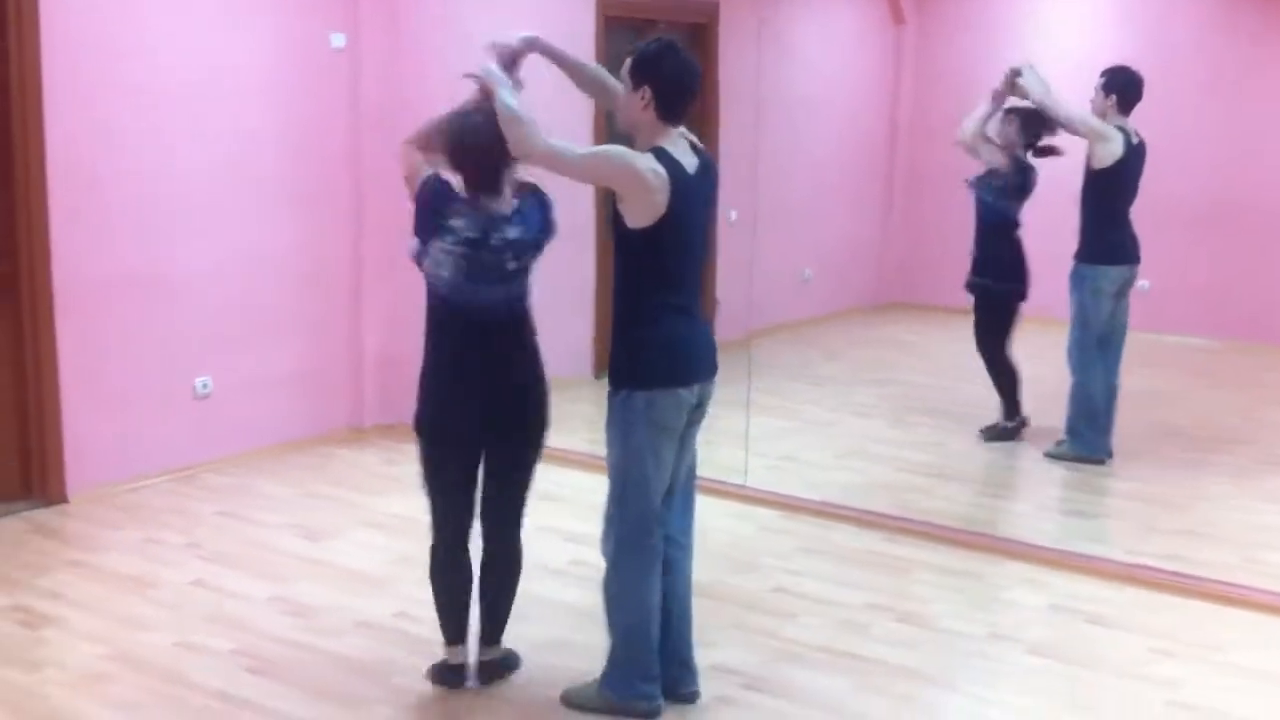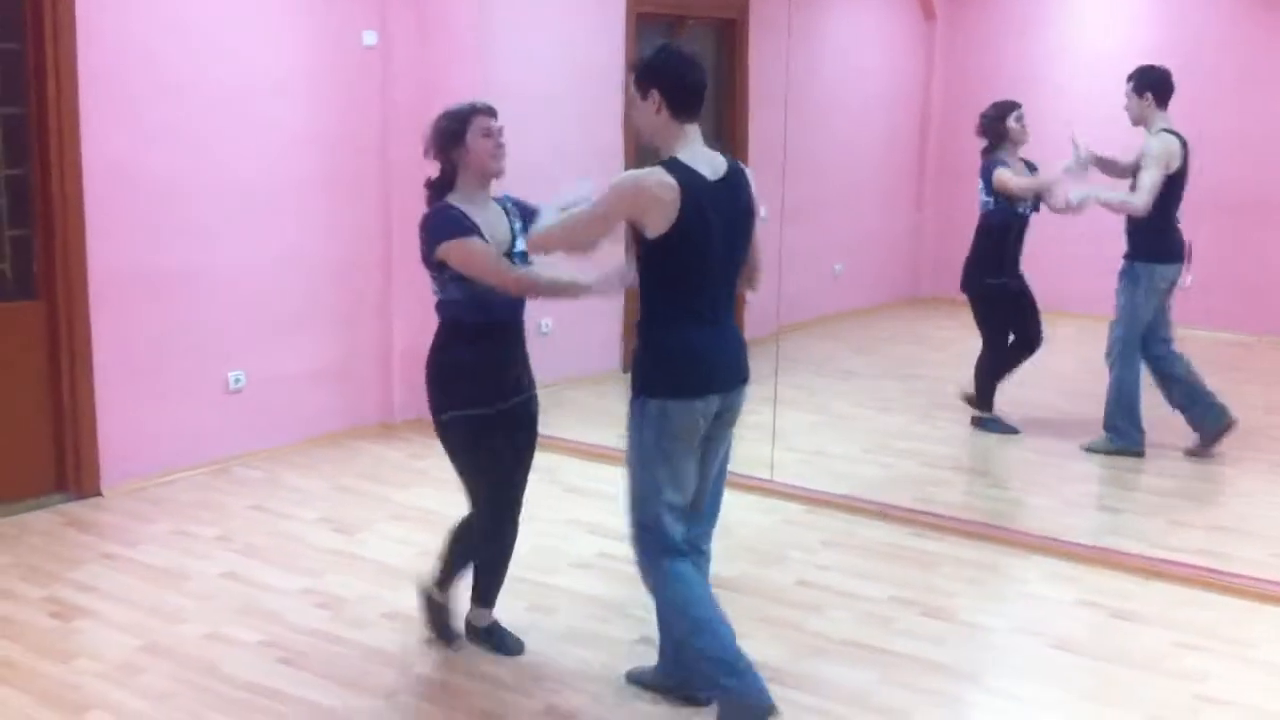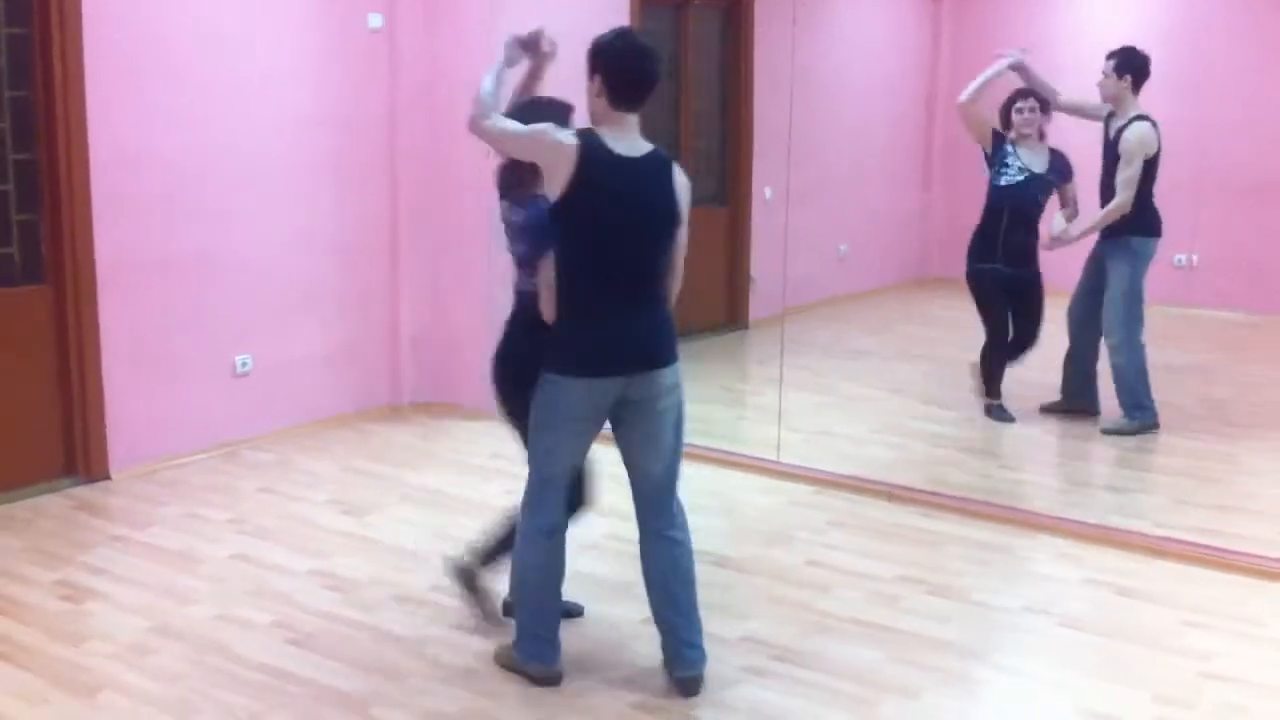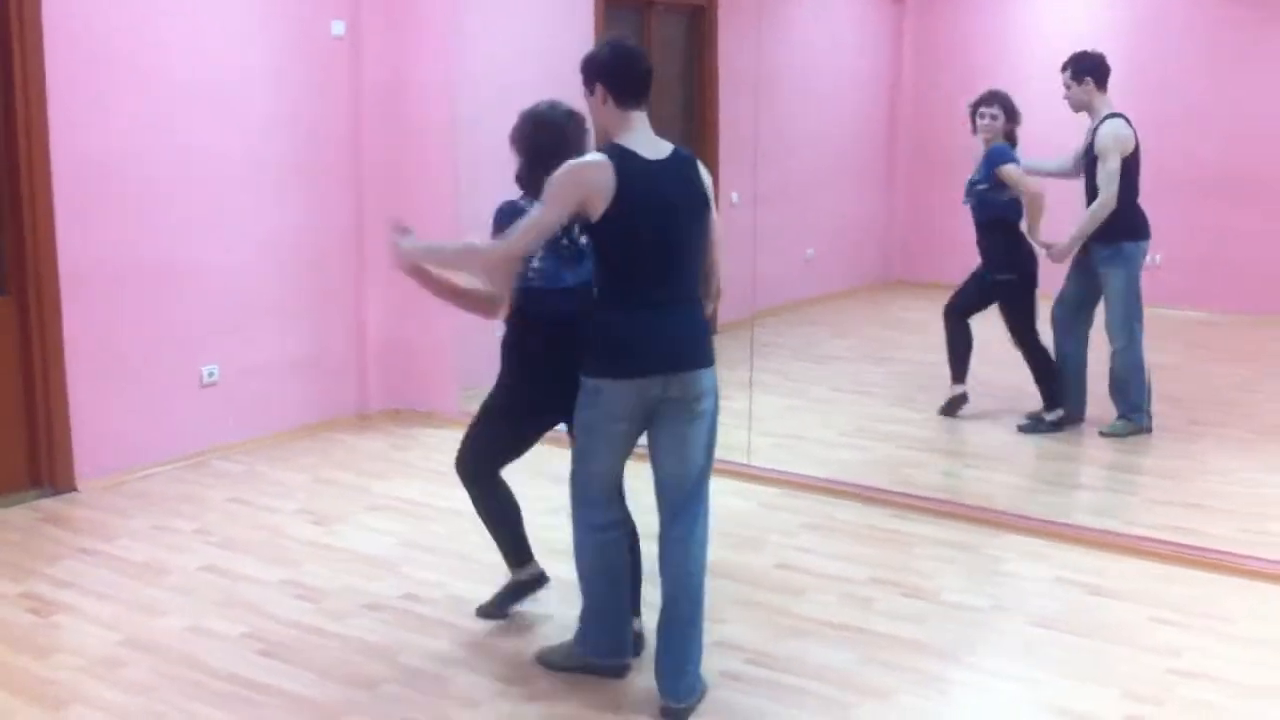
dt=0.7s
person 1, frame 1
left shoulder: (634, 170)
right shoulder: (695, 157)
left elbow: (526, 143)
right elbow: (629, 100)
left wrist: (499, 82)
right wrist: (547, 51)
left hip: (650, 374)
right hip: (693, 365)
left knee: (633, 534)
right knee: (669, 527)
person 1, frame 2
left shoulder: (646, 187)
right shoulder: (739, 179)
left elbow: (544, 242)
left wrist: (582, 226)
left hip: (671, 384)
right hip: (727, 375)
left knee: (661, 545)
right knee: (690, 531)
person 1, frame 3
left shoulder: (562, 151)
right shoulder: (673, 178)
left elbow: (484, 121)
right elbow: (669, 287)
left wrist: (505, 64)
left hip: (577, 366)
right hip: (653, 362)
left knee: (544, 508)
right knee: (662, 511)
left ankle: (536, 651)
right ankle: (685, 658)
person 1, frame 4
left shoulder: (589, 173)
right shoulder: (695, 171)
left elbow: (503, 257)
right elbow: (711, 283)
left wrist: (421, 252)
left hip: (617, 367)
right hip: (690, 363)
left knee: (595, 507)
right knee: (684, 519)
left ankle: (603, 644)
person 2, frame 1
left shoulder: (437, 207)
right shoulder: (535, 213)
left elbow: (419, 144)
right elbow: (518, 189)
left wrist: (475, 105)
right wrist: (497, 104)
left hip: (447, 395)
right hip: (519, 392)
left knee: (449, 526)
right knee: (503, 523)
left ankle: (455, 655)
right ankle: (488, 651)
person 2, frame 2
left shoulder: (514, 211)
right shoulder: (442, 223)
right elbow: (512, 281)
right wrist: (594, 285)
left hip: (511, 374)
right hip: (461, 382)
left knee: (506, 504)
right knee: (491, 506)
left ankle: (481, 612)
right ankle: (439, 590)
person 2, frame 3
left shoulder: (520, 196)
right shoulder: (552, 217)
left wrist: (536, 69)
left hip: (523, 359)
right hip: (541, 366)
right knee: (566, 490)
right ankle: (478, 563)
person 2, frame 4
left shoulder: (515, 216)
left elbow: (492, 305)
left wrist: (416, 269)
left hip: (534, 373)
left knee: (475, 464)
left ankle: (523, 570)
right ankle: (629, 619)
person 3, frame 1
left shoulder: (1103, 133)
right shoulder: (1133, 142)
left elbow: (1046, 100)
right elbow: (1068, 121)
left wrist: (1028, 74)
right wrist: (1029, 92)
left hip: (1099, 259)
right hip: (1122, 257)
left knee: (1085, 351)
right knee: (1105, 352)
left ankle: (1086, 442)
right ankle: (1095, 437)
person 3, frame 2
left shoulder: (1161, 143)
right shoulder: (1166, 143)
left elbow: (1138, 205)
right elbow: (1129, 172)
left wrist: (1093, 193)
right wrist: (1095, 160)
left hip: (1150, 259)
right hip: (1161, 256)
left knee: (1123, 346)
right knee: (1156, 345)
left ankle: (1123, 436)
right ankle: (1210, 418)
person 3, frame 3
left shoulder: (1138, 132)
right shoulder: (1110, 115)
left elbow: (1124, 201)
right elbow: (1059, 103)
left wrist: (1078, 231)
right wrist: (1024, 71)
left hip: (1135, 237)
right hip: (1113, 234)
left knee: (1121, 325)
right knee: (1083, 315)
left ankle: (1139, 414)
right ankle: (1080, 396)
person 3, frame 4
left shoulder: (1113, 130)
right shoulder: (1097, 128)
left elbow: (1107, 200)
right elbow: (1072, 170)
left wrist: (1069, 243)
right wrist: (1020, 166)
left hip: (1123, 242)
right hip: (1100, 240)
left knee: (1123, 331)
right knee: (1067, 316)
left ankle: (1135, 414)
right ankle: (1068, 404)
person 4, frame 1
left shoulder: (1013, 167)
right shoulder: (997, 159)
left elbow: (967, 138)
right elbow: (970, 135)
left wrist: (996, 100)
right wrist: (996, 101)
left hip: (1004, 270)
right hip: (985, 268)
left knee: (990, 345)
right knee: (990, 345)
left ankle: (1012, 417)
right ankle: (1012, 414)
person 4, frame 2
left shoulder: (1027, 168)
right shoulder: (993, 165)
left elbow: (1054, 202)
right elbow: (1020, 188)
left wrist: (1071, 201)
left hip: (1008, 269)
right hip: (985, 270)
left knee: (1030, 337)
right knee: (996, 341)
left ankle: (978, 393)
right ankle: (982, 411)
person 4, frame 3
left shoulder: (1057, 161)
right shoulder: (997, 146)
left elbow: (1070, 204)
right elbow: (965, 103)
left wrist: (1066, 220)
right wrist: (1001, 66)
left hip: (1025, 257)
right hip: (988, 255)
left knee: (1027, 332)
right knee: (999, 331)
left ankle: (986, 367)
right ankle: (992, 398)
person 4, frame 4
left shoulder: (999, 155)
right shoulder: (992, 157)
left elbow: (1031, 193)
left wrist: (1033, 232)
left hip: (1011, 261)
right hip: (995, 259)
left knee: (1024, 335)
right knee: (955, 311)
left ankle: (1053, 412)
right ankle: (958, 388)
